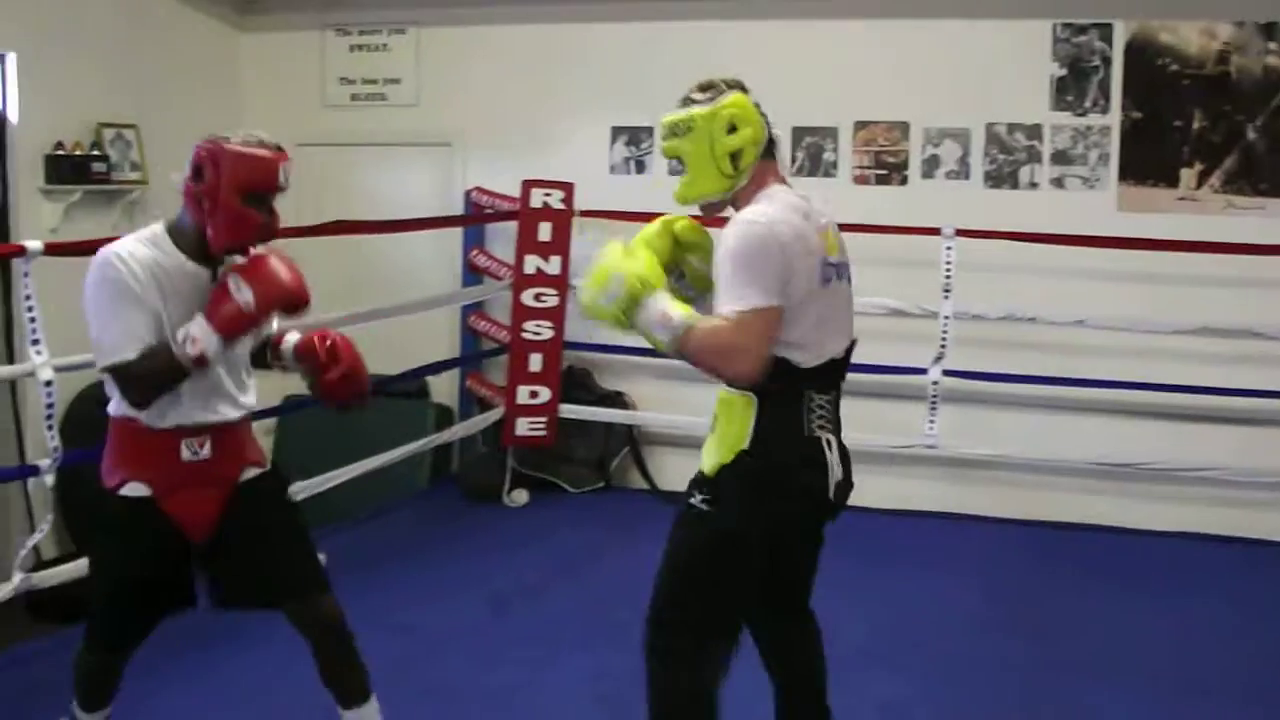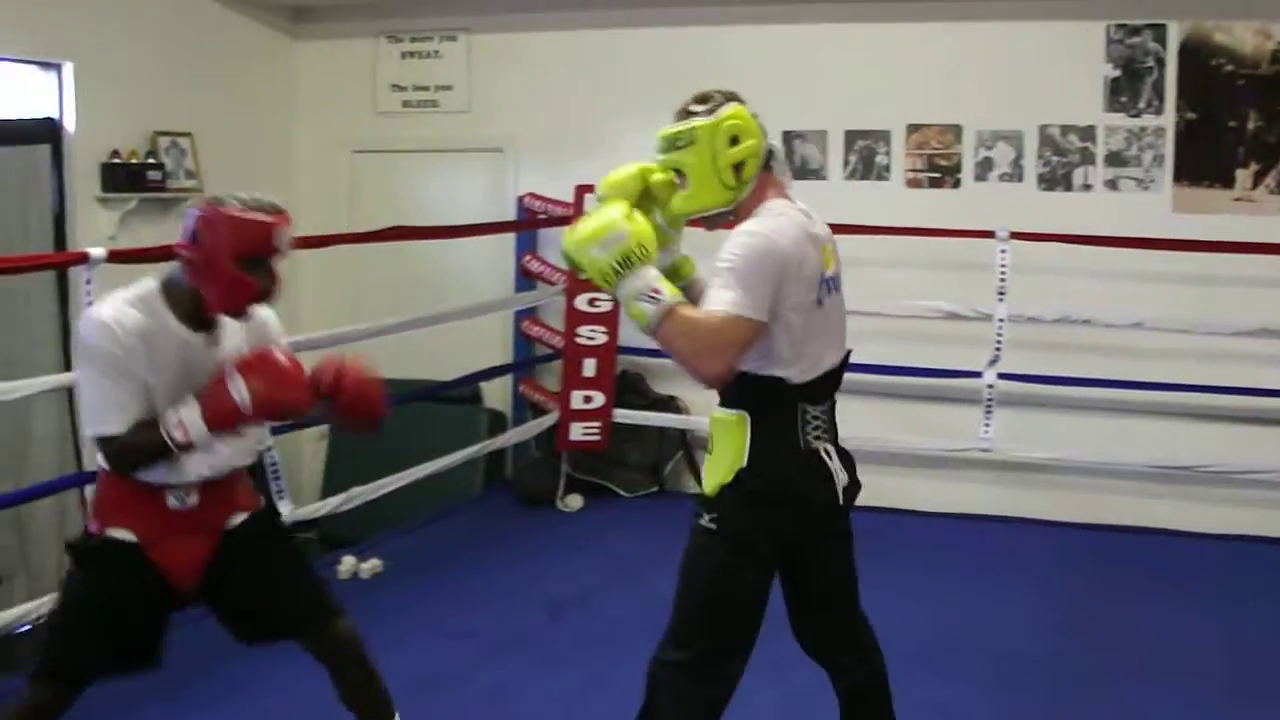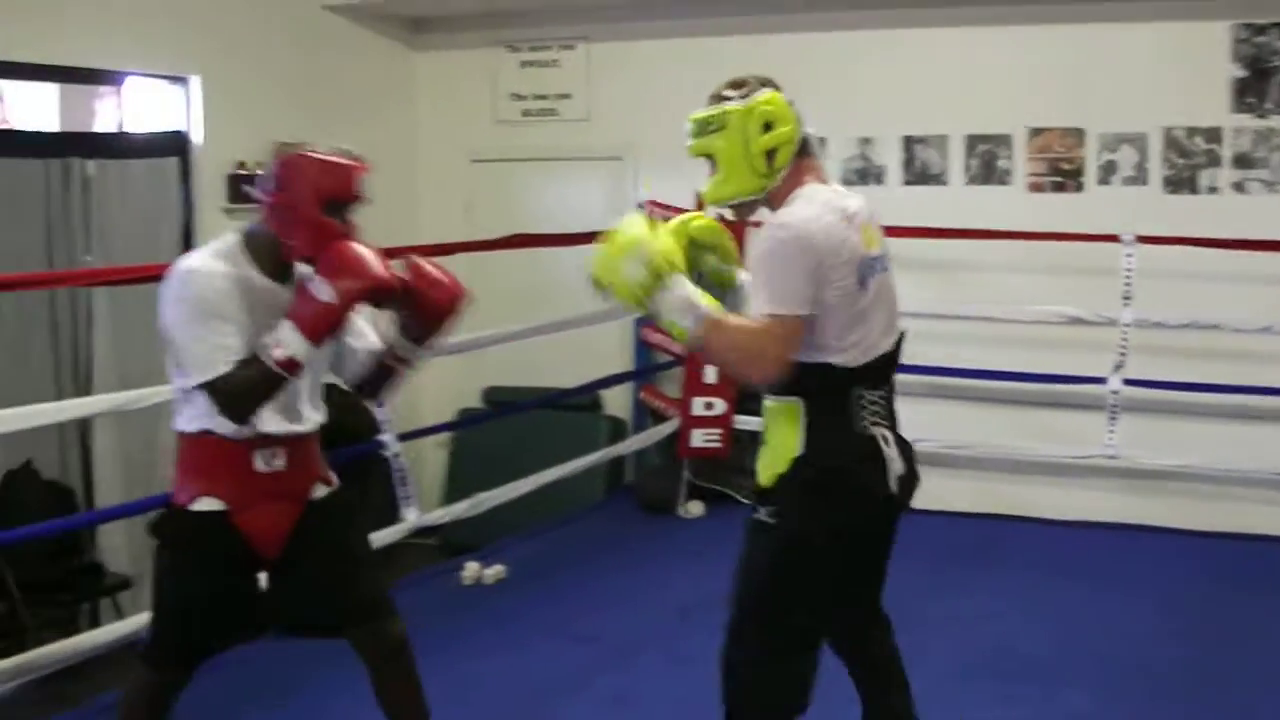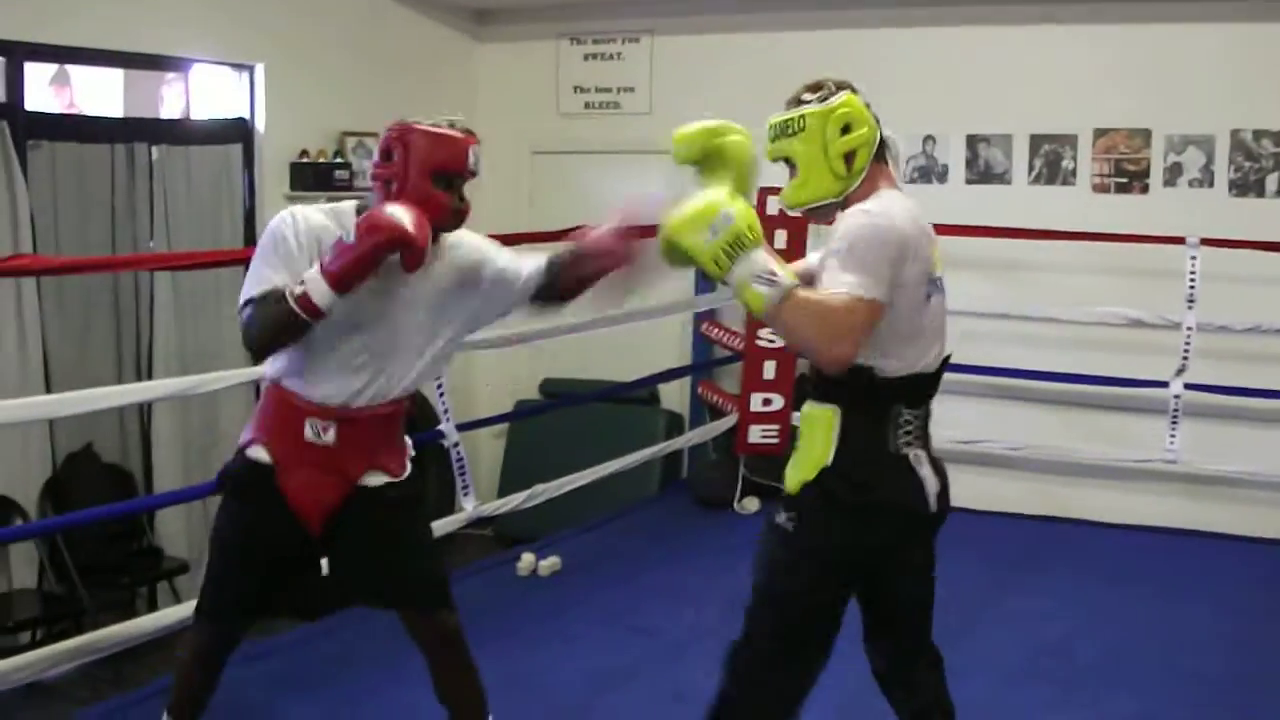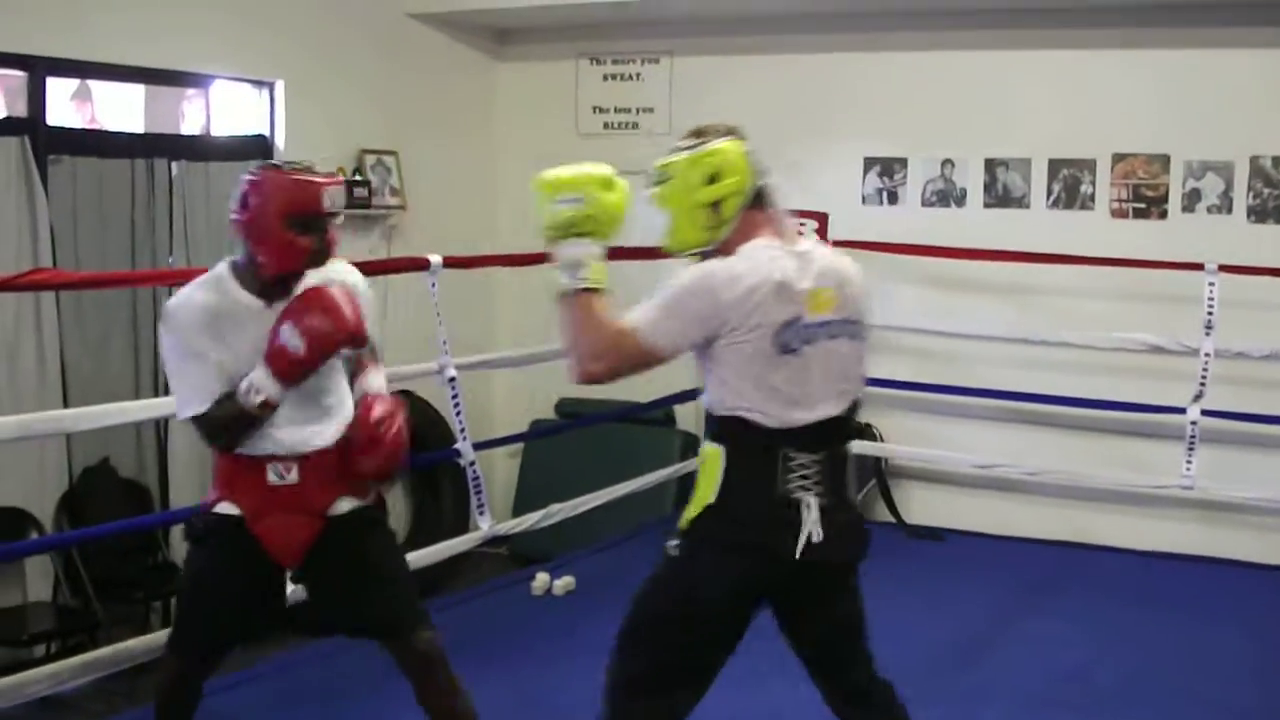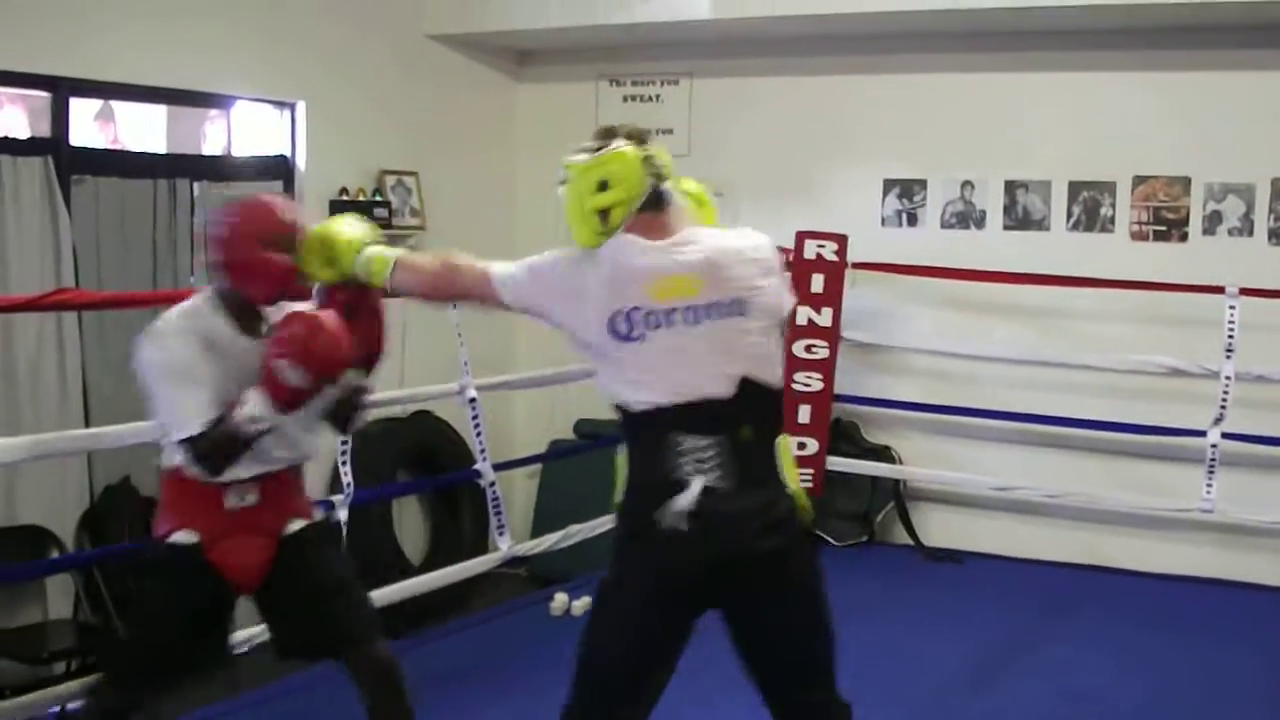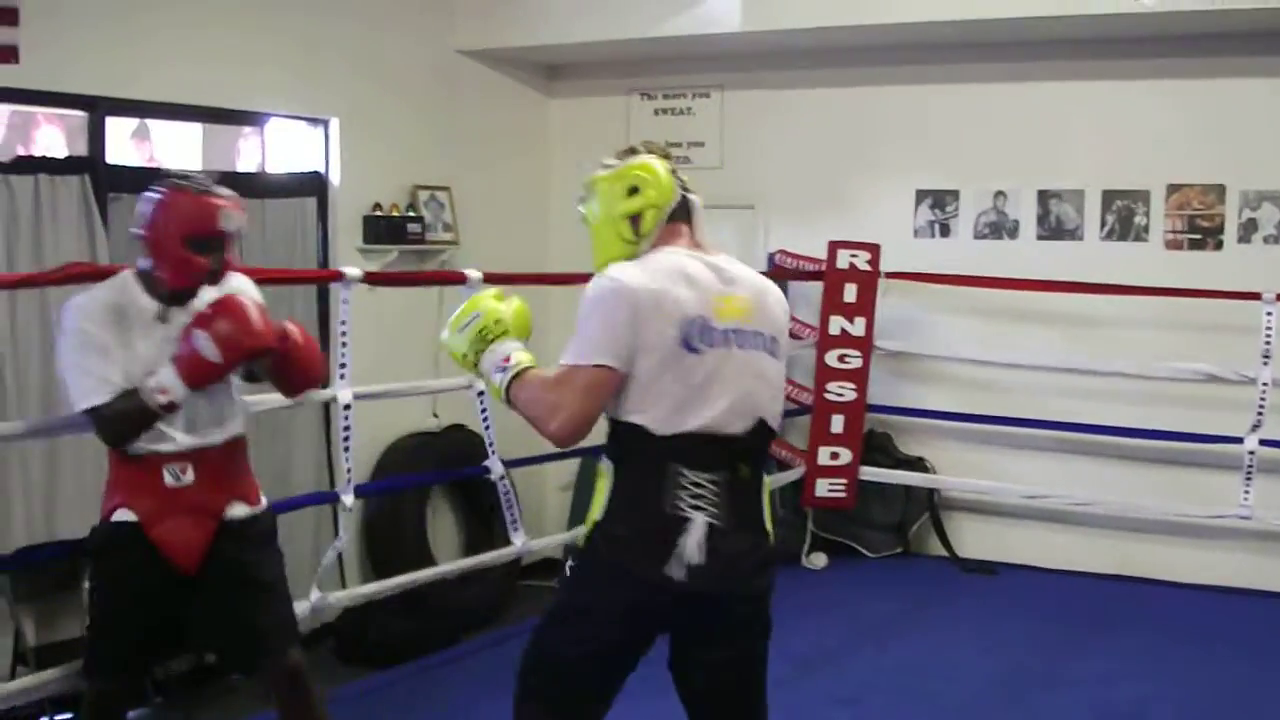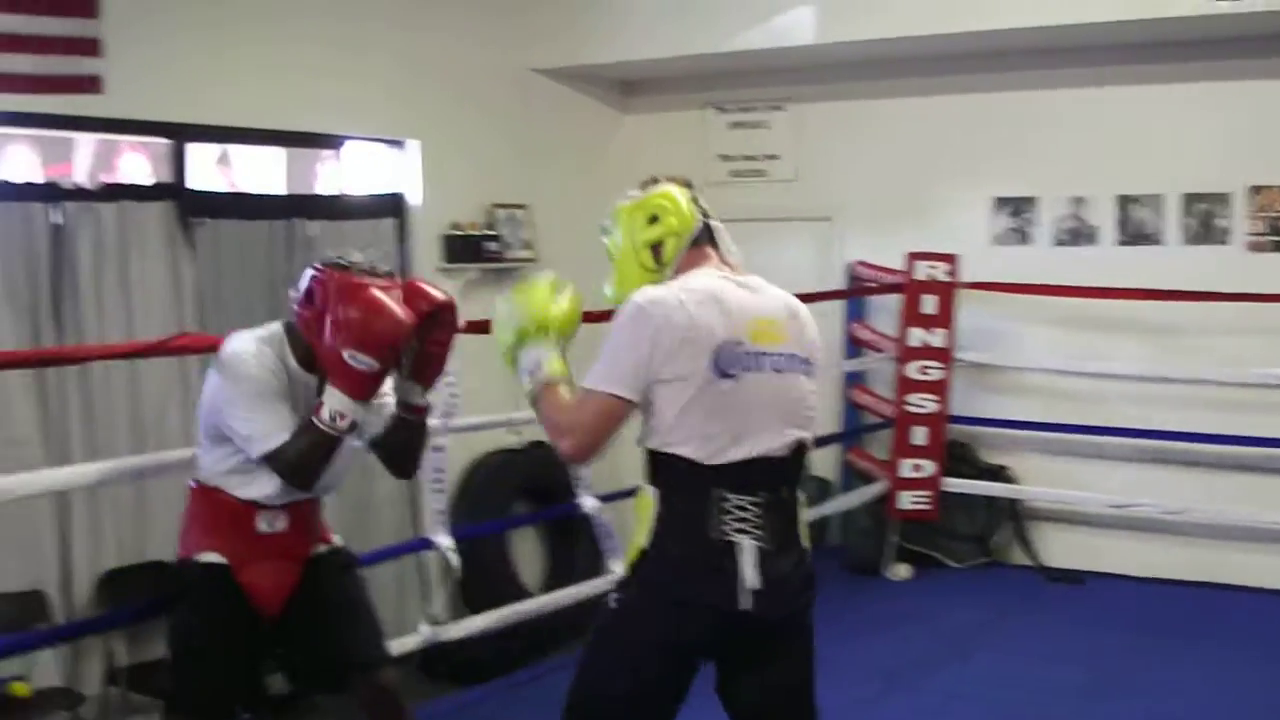
dt=0.4s
person 1, frame 1
left shoulder: (756, 228)
right shoulder: (812, 220)
left elbow: (743, 359)
left wrist: (648, 304)
right wrist: (697, 277)
left hip: (759, 468)
right hip: (814, 461)
left knee: (681, 640)
right knee: (783, 618)
person 1, frame 2
left shoulder: (758, 241)
right shoulder: (802, 227)
left elbow: (711, 358)
right elbow: (722, 323)
left wrist: (632, 275)
right wrist: (661, 244)
left hip: (762, 482)
right hip: (815, 470)
left knee: (691, 661)
right knee: (834, 626)
person 1, frame 3
left shoulder: (793, 230)
right shoulder: (848, 210)
left elbow: (764, 363)
left wrist: (666, 293)
right wrist: (724, 266)
left hip: (820, 473)
right hip: (873, 461)
left knee: (763, 660)
right knee: (856, 623)
person 1, frame 4
left shoulder: (871, 223)
right shoulder: (895, 220)
left elbow: (831, 344)
right elbow: (800, 295)
left wrist: (739, 257)
right wrist: (731, 204)
left hip: (845, 488)
right hip: (905, 483)
left knee: (767, 665)
right knee: (907, 659)
person 1, frame 5
left shoulder: (719, 282)
right shoulder: (840, 271)
left elbow: (594, 362)
left wrist: (576, 251)
left hip: (740, 527)
right hip: (828, 524)
person 1, frame 6
left shoulder: (579, 273)
right shoulder: (754, 253)
left elbow: (454, 279)
left wrist: (363, 257)
left hip: (661, 523)
right hip: (768, 516)
person 1, frame 7
left shoulder: (627, 287)
right shoulder: (766, 295)
left elbow: (563, 421)
left wrist: (499, 355)
left hip: (632, 551)
right hip: (738, 551)
person 1, frame 8
left shoulder: (655, 310)
right shoulder: (795, 314)
left elbow: (574, 439)
left wrist: (537, 355)
left hip: (679, 574)
right hip: (778, 571)
person 2, frame 1
left shoulder: (247, 263)
right shoulder: (122, 265)
right elbow: (136, 387)
left wrist: (307, 351)
right wrist: (219, 321)
left hip: (235, 461)
right hip: (147, 474)
left knee: (320, 611)
right knee: (109, 639)
person 2, frame 2
left shoulder: (252, 318)
right shoulder: (112, 326)
left elbow: (279, 392)
right elbow: (121, 453)
left wrist: (328, 386)
right wrist: (214, 410)
left hip: (227, 510)
right hip: (135, 523)
left knee: (335, 637)
person 2, frame 3
left shoulder: (317, 275)
right shoulder: (200, 277)
left elbow: (369, 384)
right elbow: (234, 401)
left wrist: (412, 330)
right wrist: (307, 322)
left hip: (302, 478)
right hip: (218, 489)
left knee: (384, 634)
right knee: (170, 662)
person 2, frame 4
left shoulder: (456, 254)
right shoulder: (301, 229)
left elbow: (548, 280)
right elbow: (257, 339)
left wrist: (598, 251)
right wrist: (339, 271)
left hip: (375, 457)
right hip: (283, 451)
left knee: (436, 624)
right knee: (220, 619)
person 2, frame 5
left shoulder: (340, 282)
right shoulder: (193, 308)
right elbow: (219, 433)
left wrist: (377, 400)
right wrist: (278, 368)
left hip: (339, 491)
right hip: (247, 500)
left knee: (417, 642)
right knee: (191, 653)
person 2, frame 6
left shoulder: (300, 322)
right shoulder: (171, 338)
left elbow: (341, 419)
right elbow: (210, 456)
left wrist: (355, 357)
right wrist: (275, 393)
left hip: (286, 514)
right hip: (198, 524)
left knee: (374, 657)
person 2, frame 7
left shoulder: (234, 292)
right shoulder: (92, 311)
right elbow: (113, 429)
left wrist: (276, 355)
right wrist: (184, 371)
left hip: (228, 496)
right hip: (141, 508)
left knee: (282, 659)
right knee: (111, 676)
person 2, frame 8
left shoulder: (361, 365)
right shoulder: (245, 359)
left elbow: (402, 463)
right elbow: (298, 470)
left wrist: (418, 379)
right wrist: (351, 385)
left hip: (302, 535)
right hip: (223, 543)
left knee: (375, 680)
